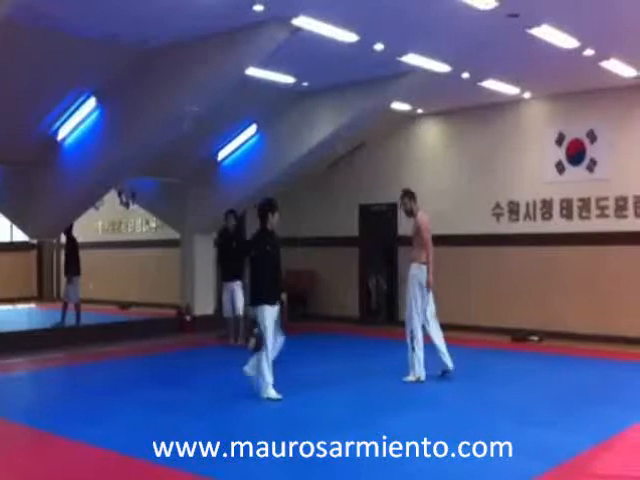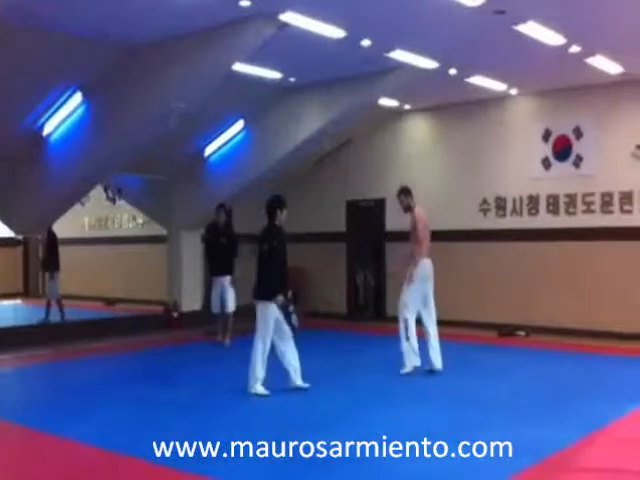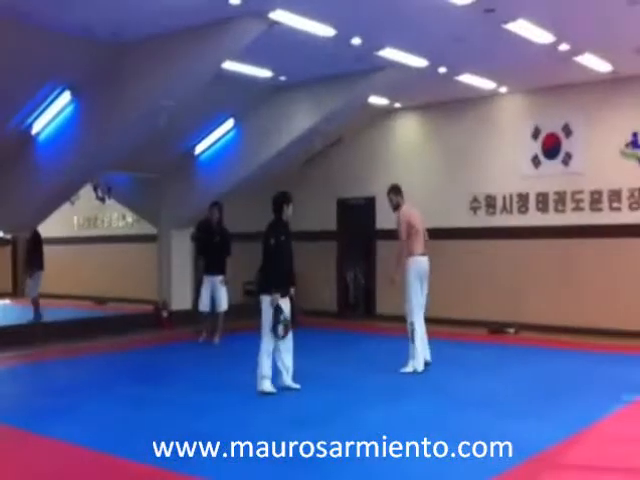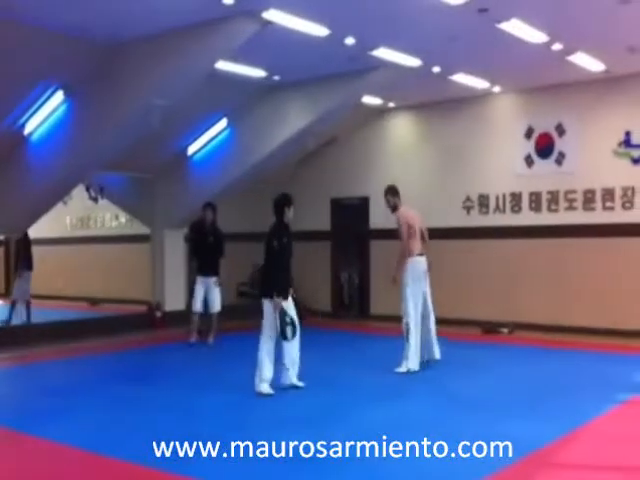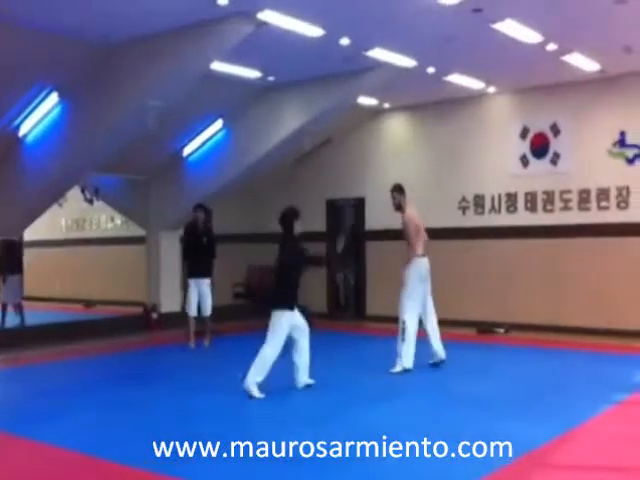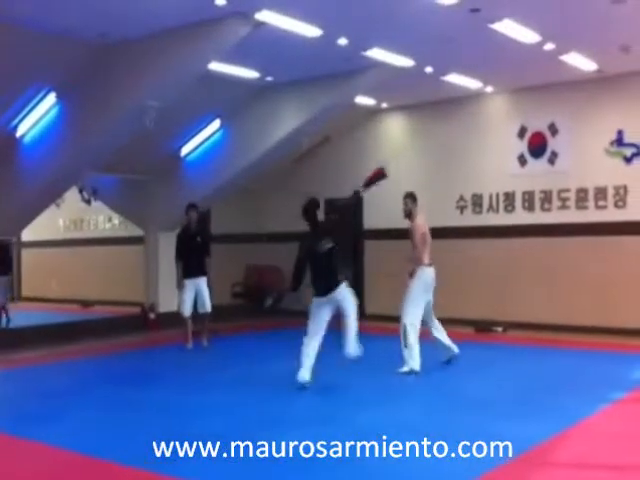
dt=0.3s
person 1, frame 1
left shoulder: (273, 238)
right shoulder: (258, 241)
right elbow: (255, 275)
left wrist: (282, 291)
right wrist: (255, 303)
left hip: (273, 299)
right hip: (263, 300)
left knee: (277, 339)
right knee: (266, 343)
left ankle: (252, 369)
right ankle: (267, 387)
person 1, frame 2
left shoulder: (279, 234)
right shoulder: (266, 236)
right elbow: (264, 269)
left wrist: (285, 290)
right wrist: (275, 294)
left hip: (279, 295)
right hip: (267, 297)
left knee: (286, 336)
right knee: (263, 339)
left ankle: (295, 378)
right ankle: (255, 383)
person 1, frame 3
left shoulder: (284, 230)
right shoulder: (273, 231)
right elbow: (268, 264)
left wrist: (291, 285)
right wrist: (273, 292)
left hip: (282, 291)
right hip: (271, 292)
left knee: (285, 335)
right knee: (270, 335)
left ankle: (286, 378)
right ankle: (264, 380)
person 1, frame 4
left shoulder: (284, 232)
right shoulder: (276, 234)
right elbow: (272, 267)
right wrist: (276, 296)
left hip: (283, 293)
right hip: (273, 295)
left knee: (292, 333)
right knee: (269, 337)
left ankle: (290, 376)
right ankle: (262, 382)
person 1, frame 5
left shoulder: (290, 245)
right shoulder: (292, 247)
left hip: (288, 304)
right hip: (284, 305)
left knee: (302, 333)
right knee: (273, 344)
left ankle: (302, 378)
right ankle: (252, 382)
person 1, frame 6
left shoulder: (306, 243)
right shoulder: (329, 229)
left elbow: (299, 271)
left wrist: (292, 290)
left hip: (320, 294)
right hip: (338, 286)
left knee: (313, 334)
right knee: (349, 310)
left ankle: (304, 373)
right ankle: (351, 347)
person 2, frame 1
left shoulder: (420, 219)
right shoulder: (419, 219)
left elbow: (429, 247)
left wrist: (430, 274)
left hip: (418, 270)
right hip: (420, 270)
left knee: (414, 321)
right knee: (429, 319)
left ankle: (417, 372)
right ankle: (446, 362)
person 2, frame 2
left shoulder: (416, 214)
right shoulder: (417, 214)
left elbow: (421, 243)
left wrist: (411, 269)
right wrist: (407, 265)
left hip: (420, 265)
right hip: (426, 265)
left knee: (406, 310)
right knee: (428, 315)
left ankle: (412, 359)
right ankle: (435, 362)
person 2, frame 3
left shoulder: (402, 214)
right shoulder: (415, 212)
left elbow: (403, 245)
left wrist: (397, 271)
left hip: (414, 262)
right hip: (424, 260)
left knee: (413, 312)
right knee: (418, 311)
left ankle: (416, 362)
right ankle: (423, 356)
person 2, frame 4
left shoulder: (400, 215)
right shoulder: (412, 212)
left elbow: (405, 245)
right elbow: (425, 235)
left wrist: (398, 270)
left hip: (413, 263)
right hip: (422, 261)
left knee: (410, 313)
right knee: (425, 310)
left ankle: (410, 362)
right ankle: (432, 352)
person 2, frame 5
left shoulder: (407, 216)
right shoulder: (412, 212)
left elbow: (413, 246)
left wrist: (406, 269)
left hip: (416, 264)
right hip: (423, 262)
left knee: (407, 312)
right knee: (427, 310)
left ankle: (405, 361)
right ankle: (438, 354)
person 2, frame 6
left shoulder: (416, 225)
right shoulder: (419, 223)
left elbow: (417, 253)
left wrist: (412, 270)
left hip: (423, 273)
right hip: (426, 272)
left knee: (409, 317)
right knee: (428, 318)
left ankle: (412, 362)
right ankle: (450, 348)
person 3, frame 1
left shoulder: (240, 239)
right shoulder: (222, 239)
left elbow: (244, 261)
right elbow: (220, 262)
left wrist: (242, 279)
right wrist: (222, 280)
left hip: (237, 280)
right hip: (226, 281)
left knee: (239, 312)
right knee: (228, 312)
left ankle: (240, 338)
right ankle: (231, 338)
person 3, frame 2
left shoulder: (230, 234)
right shoulder: (211, 234)
left elbow: (234, 257)
right elbow: (209, 257)
left wrist: (232, 275)
right wrist: (211, 275)
left hip: (227, 275)
right hip: (216, 276)
left knee: (229, 308)
right knee: (217, 308)
left ankle: (228, 336)
right ankle: (219, 335)
person 3, frame 3
left shoulder: (224, 233)
right shoulder: (204, 232)
left elbow: (227, 255)
right elbow: (200, 256)
left wrist: (225, 275)
right wrist: (201, 273)
left hip: (219, 275)
right hip: (207, 274)
left knee: (220, 307)
right knee: (204, 306)
left ankle: (217, 335)
right ankle: (205, 332)
person 3, frame 4
left shoulder: (217, 233)
right shoulder: (197, 232)
left elbow: (220, 256)
right elbow: (194, 256)
left wrist: (219, 275)
right wrist: (195, 273)
left hip: (213, 276)
right hip: (200, 275)
left knee: (214, 308)
right knee: (196, 307)
left ankle: (212, 335)
right ankle: (193, 334)
person 3, frame 5
left shoulder: (209, 235)
right shoulder: (189, 234)
left elbow: (212, 258)
right elbow: (186, 258)
left wrist: (211, 277)
right wrist: (187, 276)
left hip: (205, 277)
right hip: (192, 278)
left knee: (206, 310)
right knee: (191, 311)
left ankle: (207, 337)
right ankle: (192, 340)
person 3, frame 6
left shoulder: (203, 233)
right shoulder: (182, 235)
left elbow: (207, 256)
right elbow: (179, 259)
left wrist: (207, 275)
right wrist: (179, 278)
left hip: (201, 277)
right hip: (187, 278)
left knee: (206, 307)
right knee: (186, 311)
left ankle: (204, 335)
right ankle: (189, 340)
